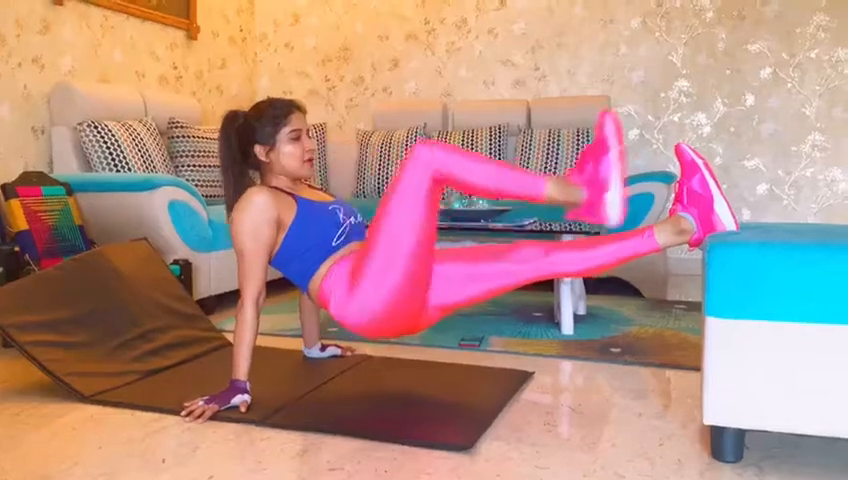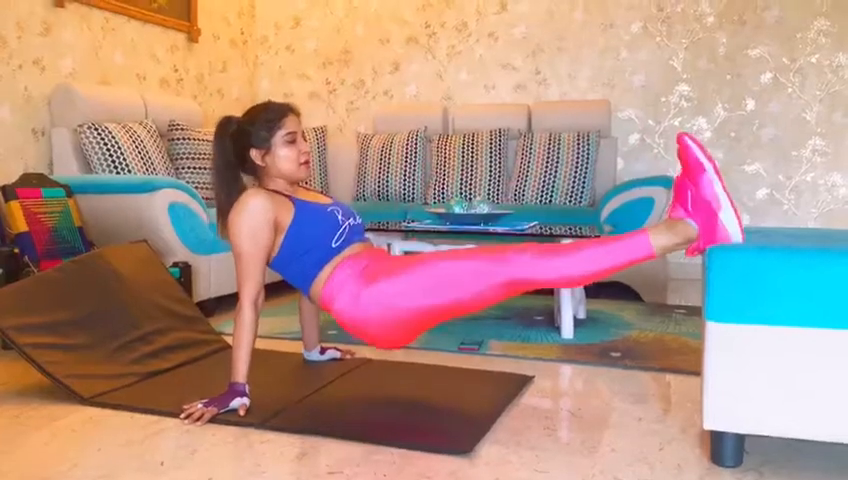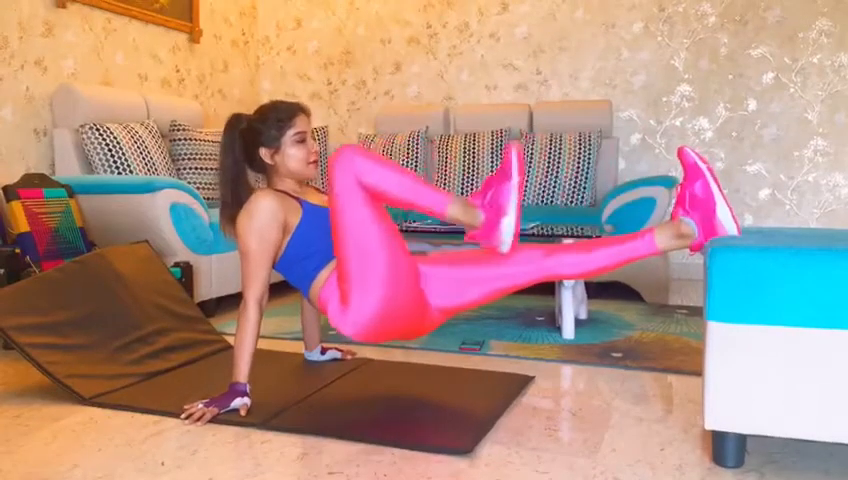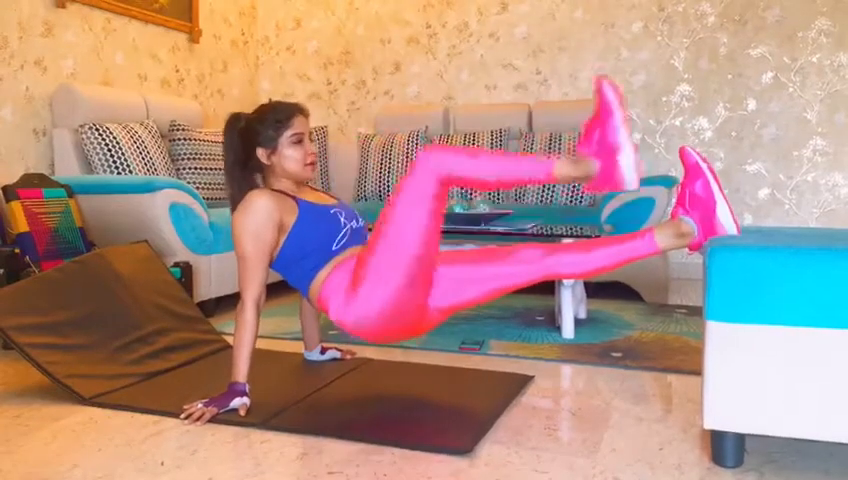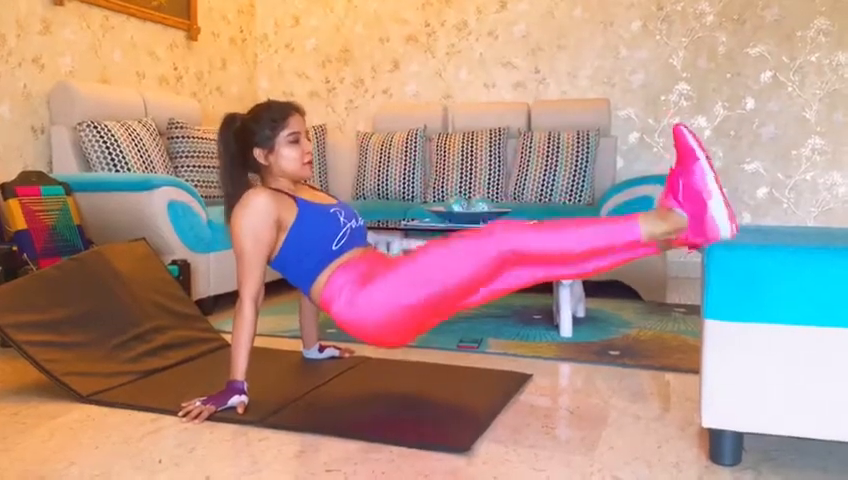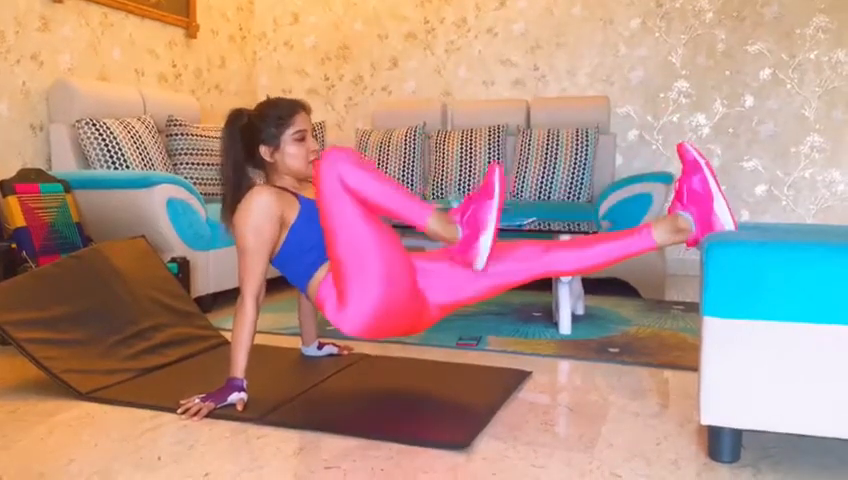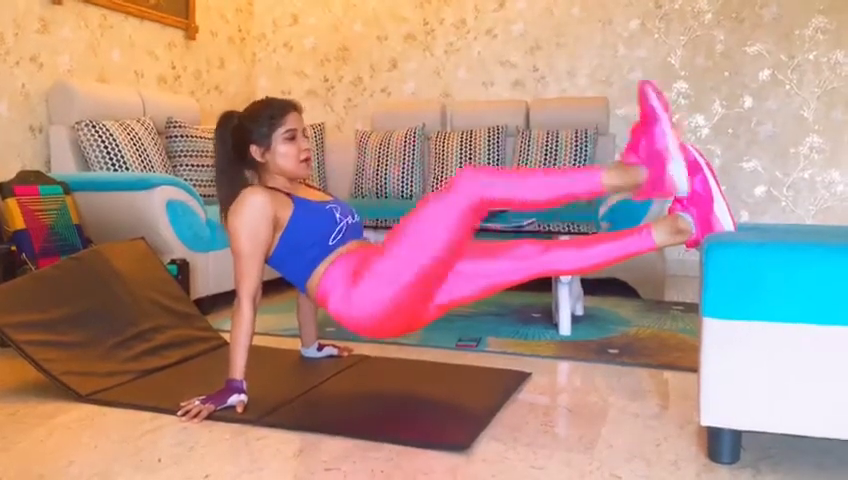
dt=0.5s
person 1, frame 1
left shoulder: (305, 194)
right shoulder: (259, 204)
right elbow: (251, 295)
left wrist: (314, 346)
right wrist: (237, 386)
left hip: (403, 294)
right hip: (371, 298)
left knee: (536, 255)
right knee: (424, 155)
left ankle: (682, 225)
right ankle: (575, 191)
person 1, frame 2
left shoulder: (302, 195)
right shoulder: (256, 206)
right elbow: (249, 299)
left wrist: (313, 348)
right wrist: (236, 389)
left hip: (397, 286)
right hip: (374, 302)
left knee: (530, 260)
right knee: (521, 266)
left ankle: (683, 227)
right ankle: (684, 228)
person 1, frame 3
left shoulder: (309, 197)
right shoulder: (264, 207)
right elbow: (253, 299)
left wrist: (315, 349)
right wrist: (237, 388)
left hip: (406, 293)
right hip: (374, 304)
left knee: (536, 259)
right knee: (350, 160)
left ankle: (684, 230)
right ankle: (475, 215)
person 1, frame 4
left shoulder: (309, 196)
right shoulder: (260, 207)
right elbow: (251, 298)
left wrist: (314, 348)
right wrist: (236, 389)
left hip: (405, 294)
right hip: (373, 302)
left knee: (537, 258)
right knee: (432, 161)
left ankle: (682, 229)
right ankle: (588, 164)
person 1, frame 5
left shoulder: (306, 193)
right shoulder: (258, 205)
right elbow: (249, 297)
left wrist: (312, 346)
right wrist: (235, 386)
left hip: (402, 296)
right hip: (374, 303)
left knee: (530, 255)
right knee: (507, 240)
left ankle: (679, 227)
right ankle: (675, 221)
person 1, frame 6
left shoulder: (307, 192)
right shoulder: (262, 203)
right elbow: (250, 295)
left wrist: (311, 343)
right wrist: (234, 383)
left hip: (404, 290)
right hip: (369, 302)
left knee: (536, 255)
right knee: (337, 164)
left ankle: (679, 226)
right ankle: (456, 228)
person 1, frame 7
left shoulder: (303, 192)
right shoulder: (255, 204)
right elbow: (247, 296)
left wrist: (312, 346)
right wrist: (233, 386)
left hip: (398, 292)
right hip: (369, 299)
left knee: (536, 254)
right knee: (471, 183)
left ankle: (680, 226)
right ankle: (633, 172)
